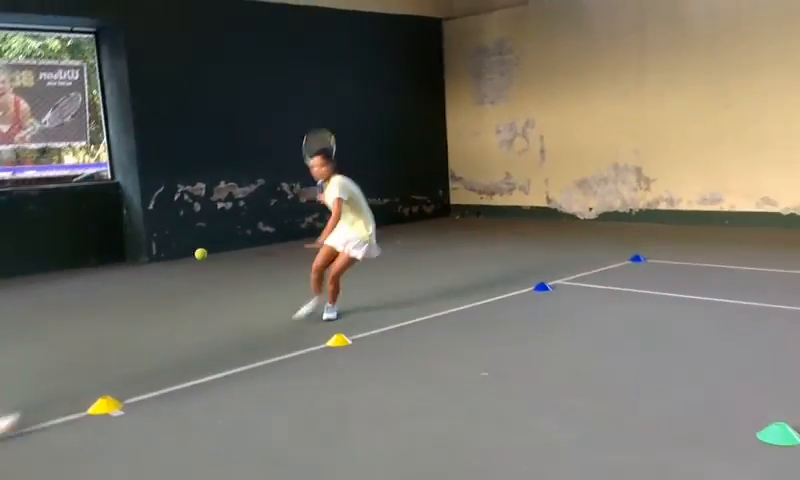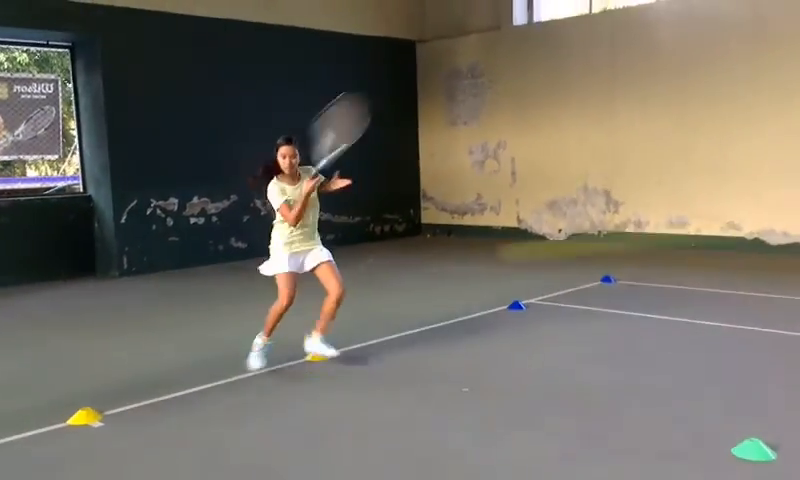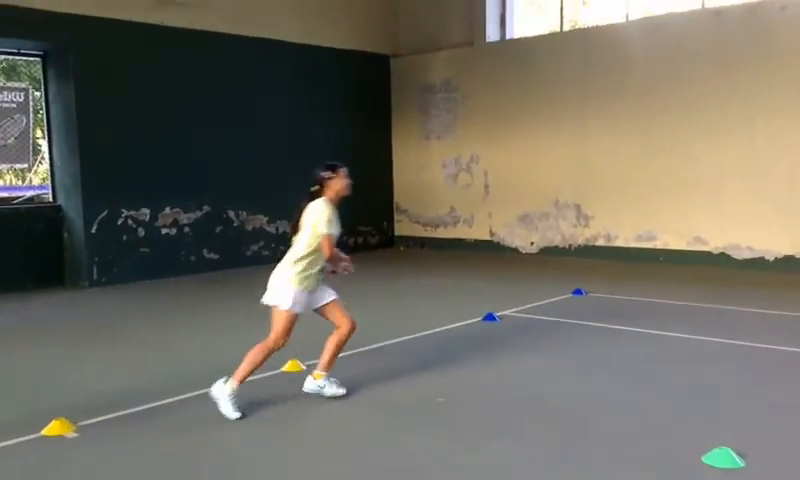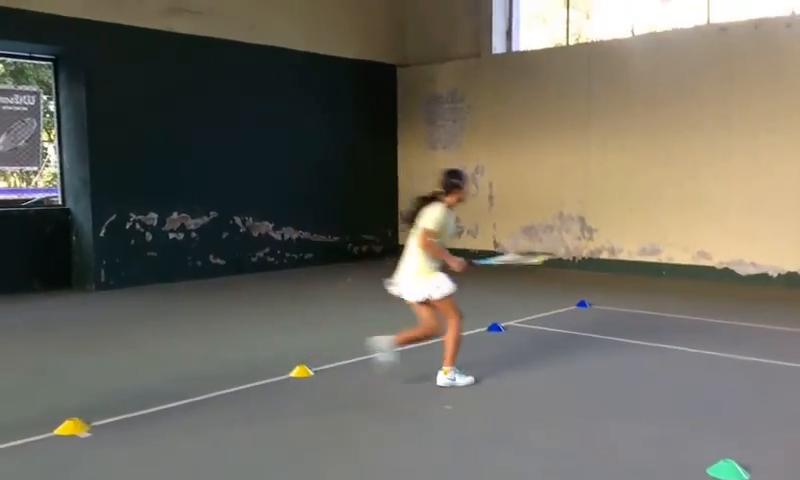
dt=0.4s
person 1, frame 1
left shoulder: (336, 183)
right shoulder: (330, 184)
left elbow: (337, 214)
left wrist: (323, 238)
right wrist: (326, 199)
left hip: (359, 234)
right hip: (343, 231)
left knee: (334, 274)
right knee: (317, 267)
left ankle: (331, 305)
right ankle: (315, 301)
person 1, frame 2
left shoulder: (308, 172)
right shoulder: (275, 187)
left elbow: (322, 186)
right elbow: (293, 219)
left wrist: (333, 184)
right wrist: (307, 193)
left hip: (312, 245)
right hip: (285, 247)
left knee: (337, 291)
right knee: (286, 300)
left ankle: (316, 339)
right ankle: (263, 341)
person 1, frame 3
left shoulder: (327, 208)
right shoulder: (323, 208)
right elbow: (329, 252)
left wrist: (335, 262)
right wrist: (342, 259)
left hip: (311, 281)
right hip: (291, 280)
left knee: (347, 325)
right knee: (276, 341)
left ankle: (318, 378)
right ankle: (227, 388)
person 1, frame 4
left shoulder: (449, 212)
right shoulder: (438, 210)
right elbow: (425, 243)
left wrist: (451, 259)
right wrist: (450, 260)
left hip: (412, 273)
right hip: (422, 273)
left knee: (430, 328)
right knee: (455, 317)
left ankle: (388, 343)
right ankle: (447, 372)
